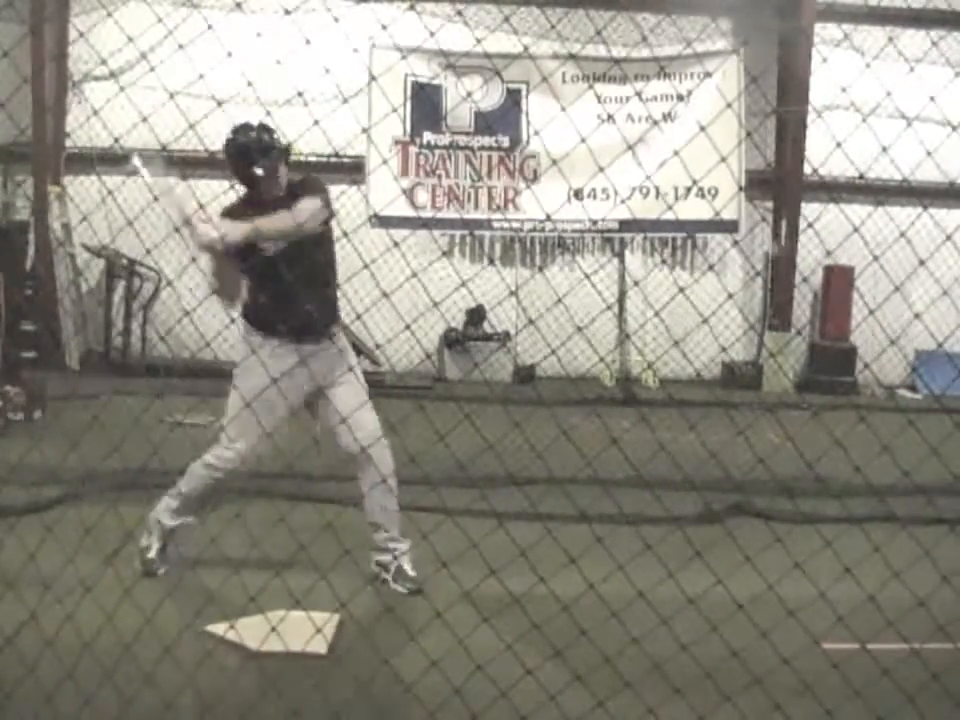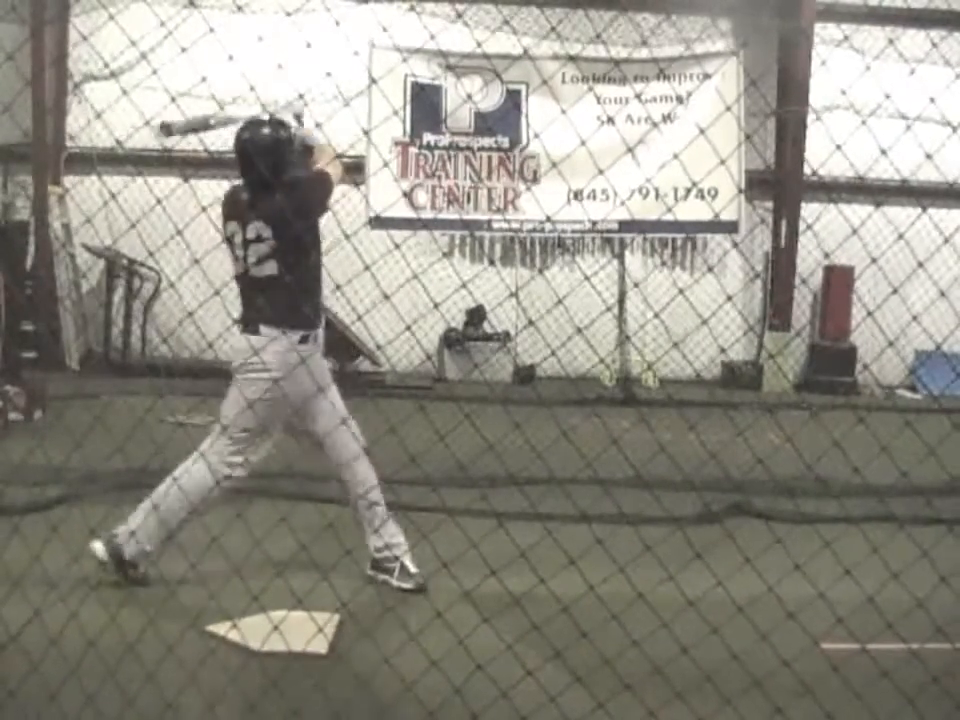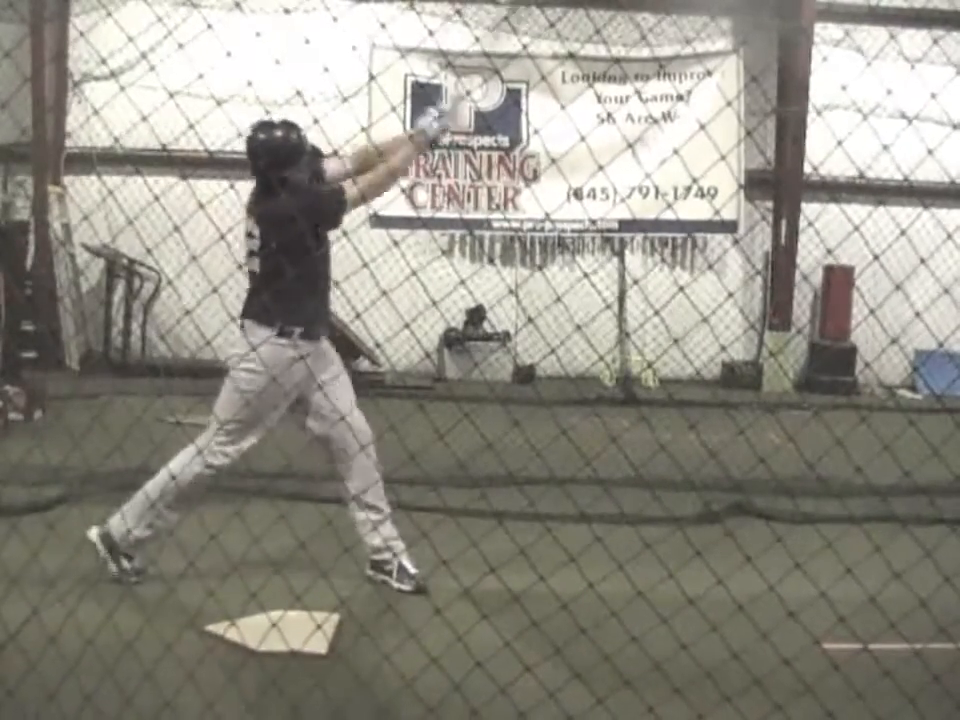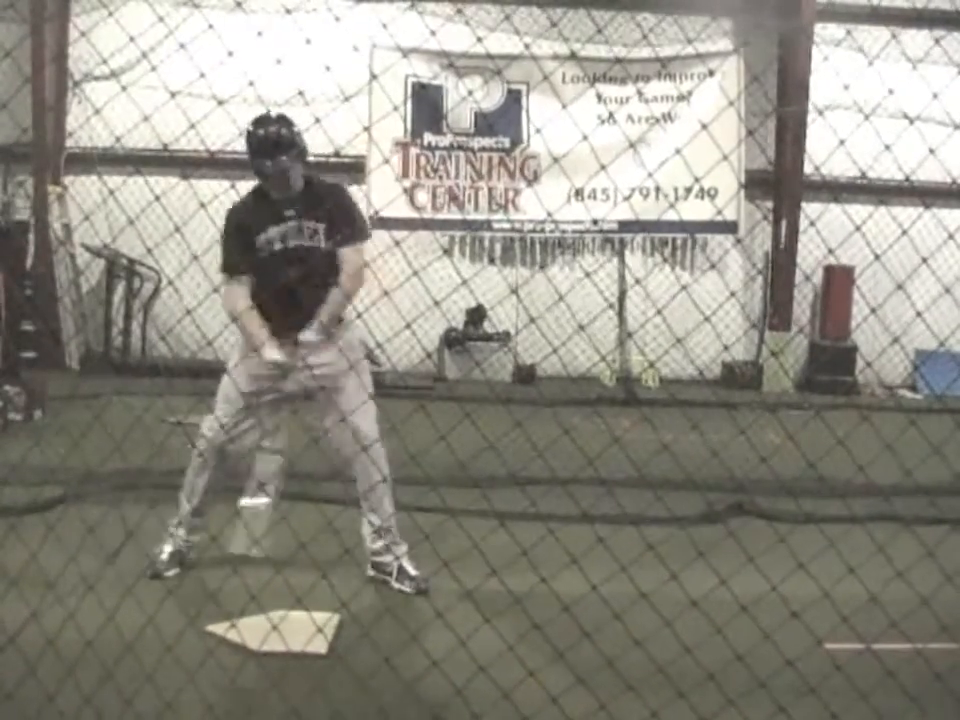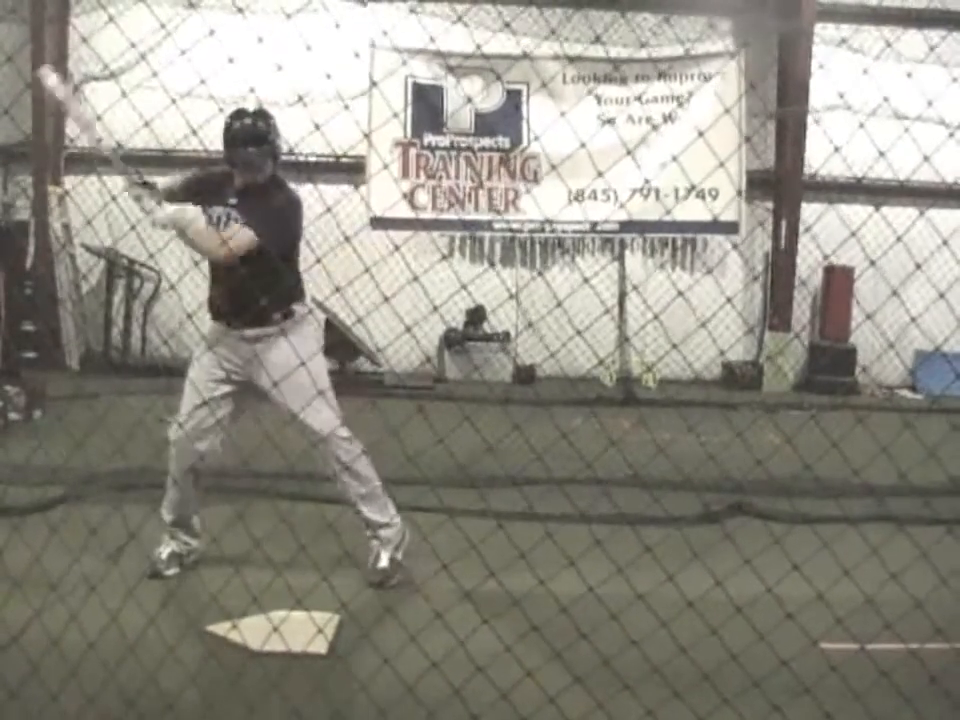
dt=0.4s
person 1, frame 1
left shoulder: (308, 189)
right shoulder: (235, 216)
left elbow: (301, 221)
right elbow: (229, 293)
left wrist: (240, 232)
right wrist: (224, 250)
left hip: (327, 344)
right hip: (269, 349)
left knee: (370, 447)
right knee: (229, 454)
left ankle: (390, 553)
right ankle: (163, 526)
person 1, frame 2
left shoulder: (234, 202)
right shoulder: (294, 199)
right elbow: (330, 166)
left wrist: (295, 143)
right wrist: (309, 140)
left hip: (298, 347)
right hip: (275, 354)
left knee: (347, 448)
right knee: (222, 459)
left ankle: (387, 553)
right ankle: (126, 545)
person 1, frame 3
left shoulder: (290, 184)
right shoulder: (288, 206)
left elbow: (354, 163)
right elbow: (373, 183)
left wrist: (412, 134)
right wrist: (418, 140)
left hip: (310, 344)
right hip: (272, 349)
left knee: (355, 441)
right knee: (216, 449)
left ankle: (385, 553)
right ankle: (120, 534)
person 1, frame 4
left shoulder: (333, 198)
right shoulder: (245, 216)
left elbow: (352, 273)
right elbow: (235, 293)
left wrist: (316, 332)
right wrist: (265, 345)
left hip: (328, 340)
right hip: (267, 343)
left knee: (366, 444)
right knee: (214, 438)
left ankle: (386, 554)
right ankle: (180, 535)
person 1, frame 5
left shoulder: (282, 202)
right shoulder: (209, 185)
left elbow: (224, 252)
right elbow: (165, 202)
left wrist: (179, 217)
right wrist: (158, 199)
left hip: (283, 333)
right hip: (225, 335)
left knee: (331, 431)
right knee: (186, 438)
left ankle: (387, 532)
right ankle: (180, 539)
